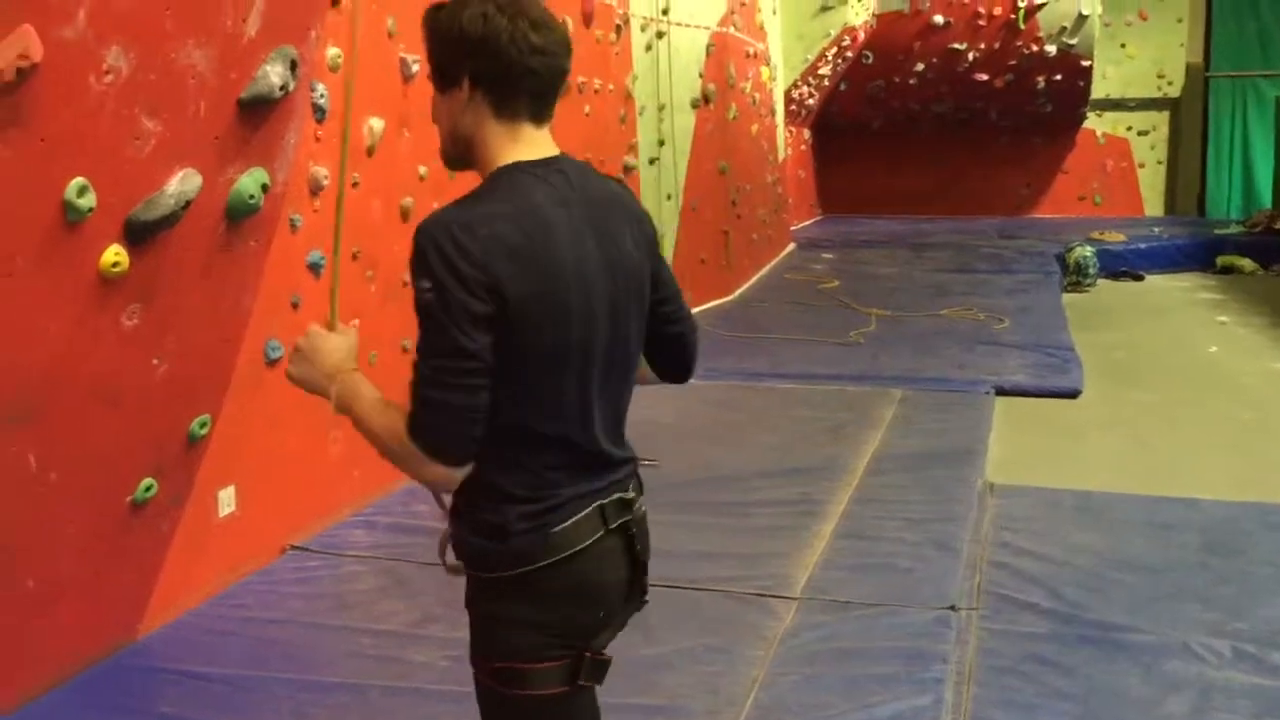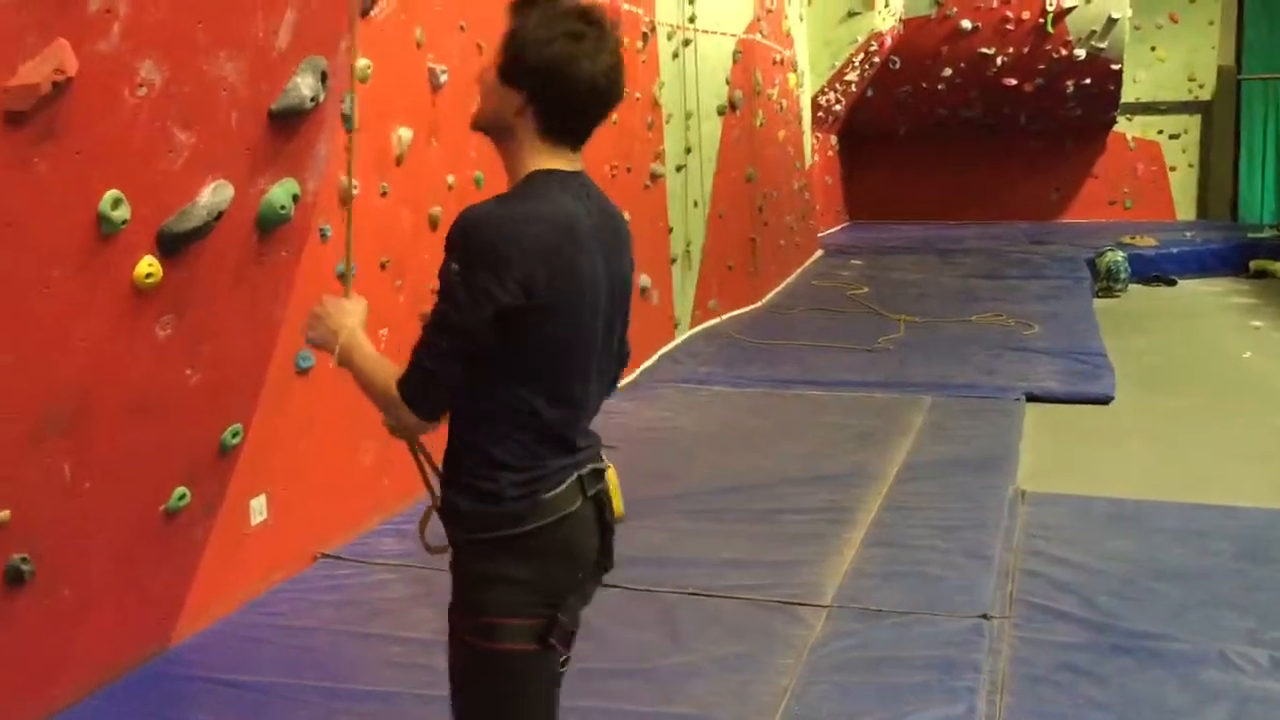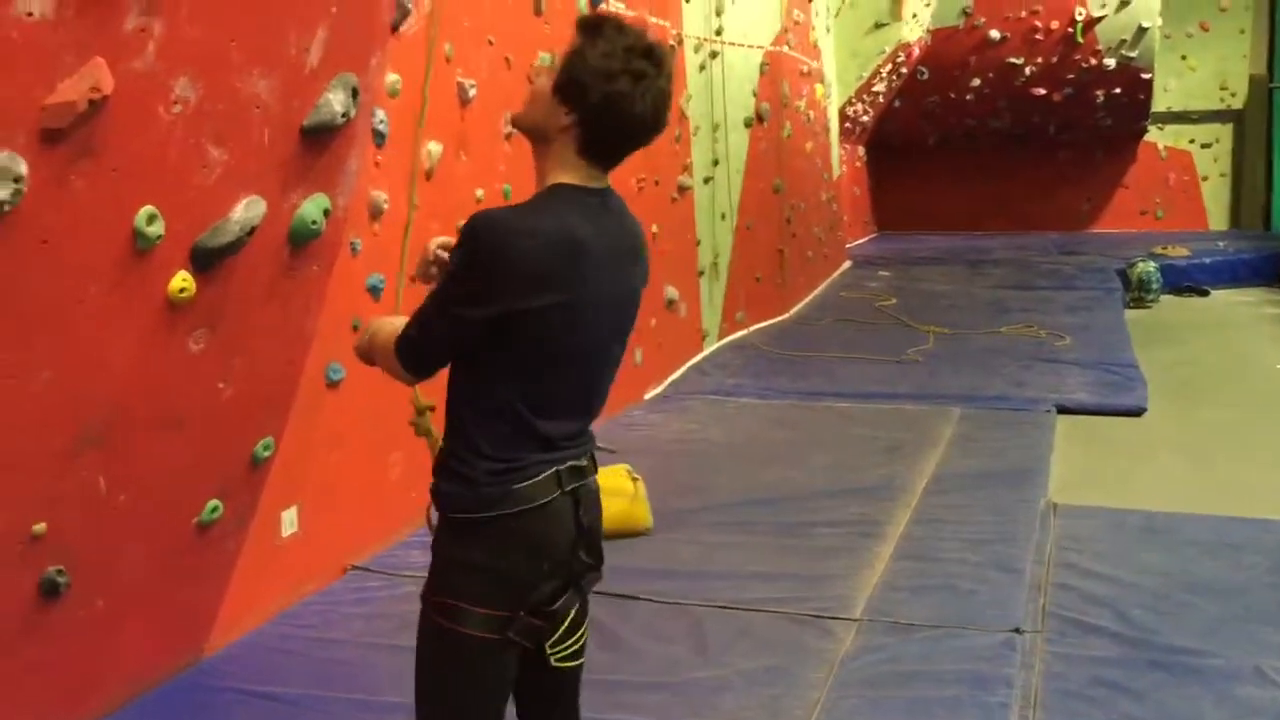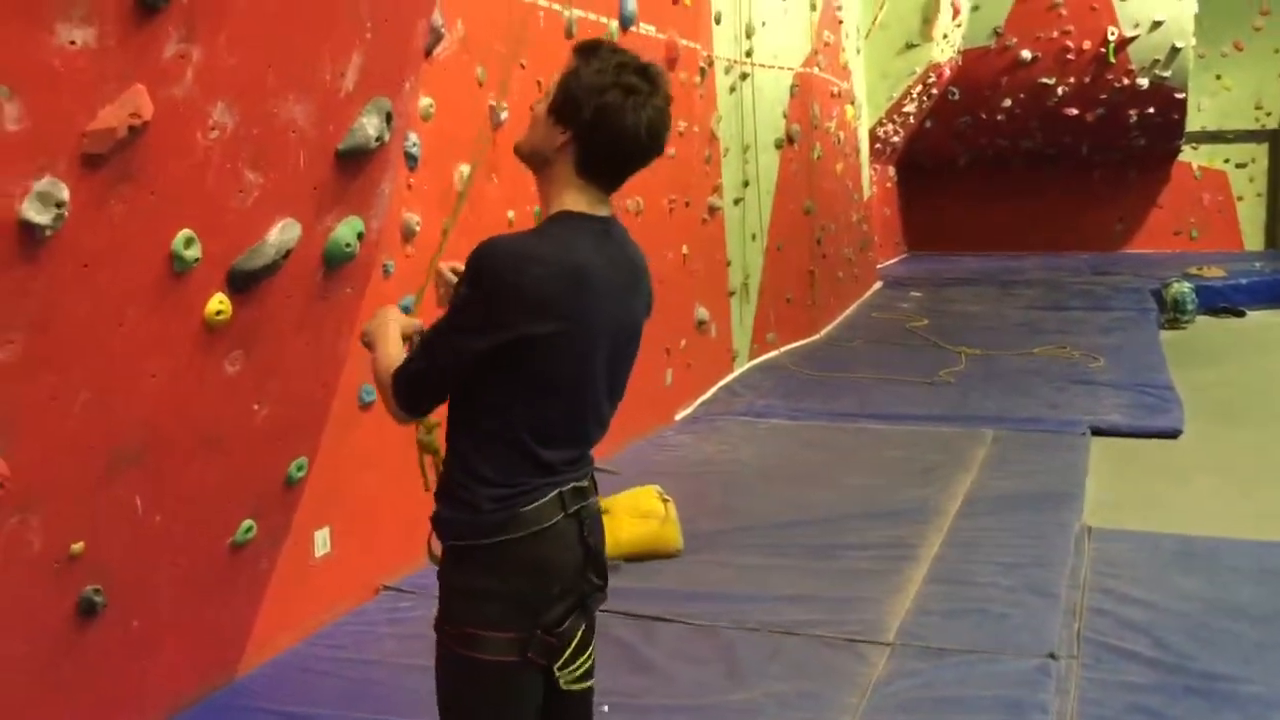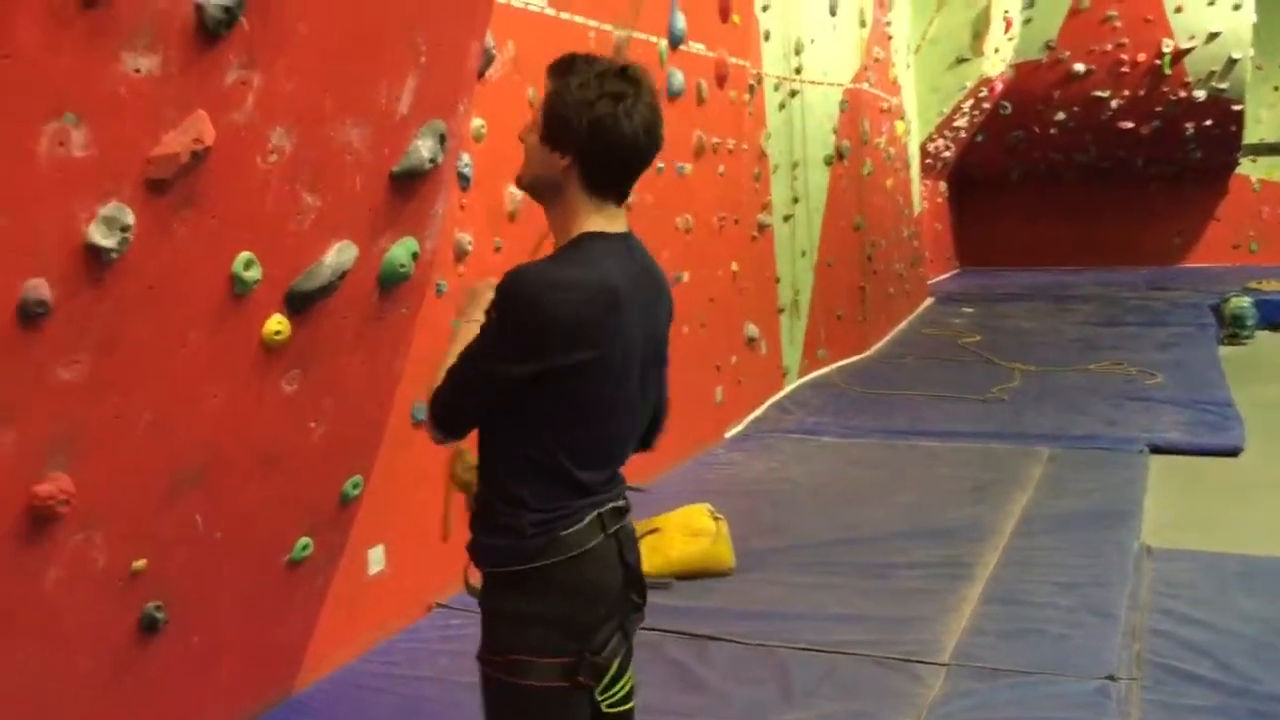
dt=0.3s
person 1, frame 1
left shoulder: (461, 238)
right shoulder: (618, 205)
left elbow: (444, 460)
right elbow: (677, 358)
left wrist: (338, 378)
left hip: (536, 565)
right hip: (614, 534)
person 1, frame 2
left shoulder: (496, 231)
right shoulder: (604, 221)
left elbow: (416, 406)
left wrist: (344, 335)
left hip: (515, 536)
right hip: (572, 510)
person 1, frame 3
left shoulder: (506, 235)
right shoulder: (623, 235)
left elbow: (412, 360)
left wrist: (378, 334)
left hip: (496, 522)
right hip: (567, 506)
person 1, frame 4
left shoulder: (514, 262)
right shoulder: (626, 263)
left elbow: (405, 401)
left wrist: (385, 332)
left hip: (503, 547)
right hip: (570, 529)
person 1, frame 5
left shoulder: (542, 290)
right shoulder: (646, 277)
left elbow: (444, 422)
left wrist: (473, 323)
left hip: (542, 572)
right hip: (606, 549)
